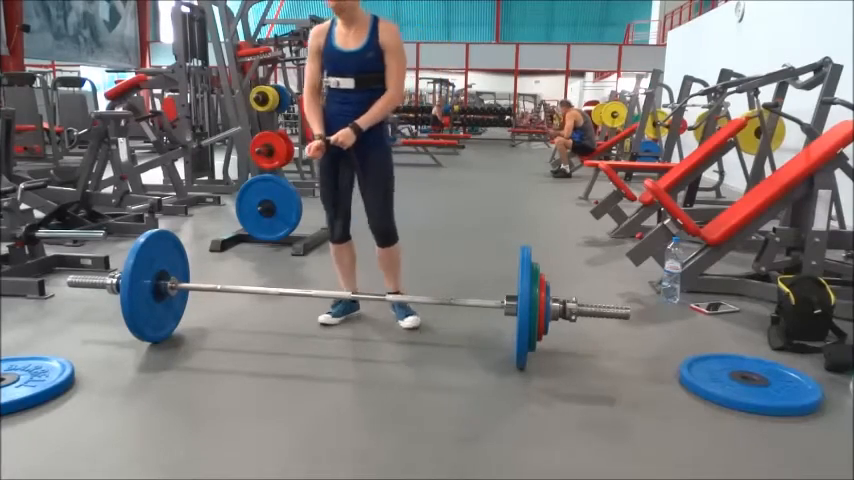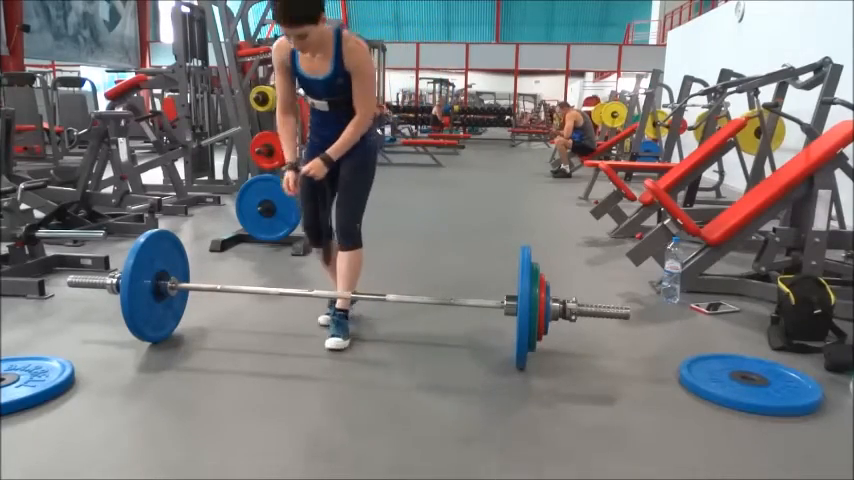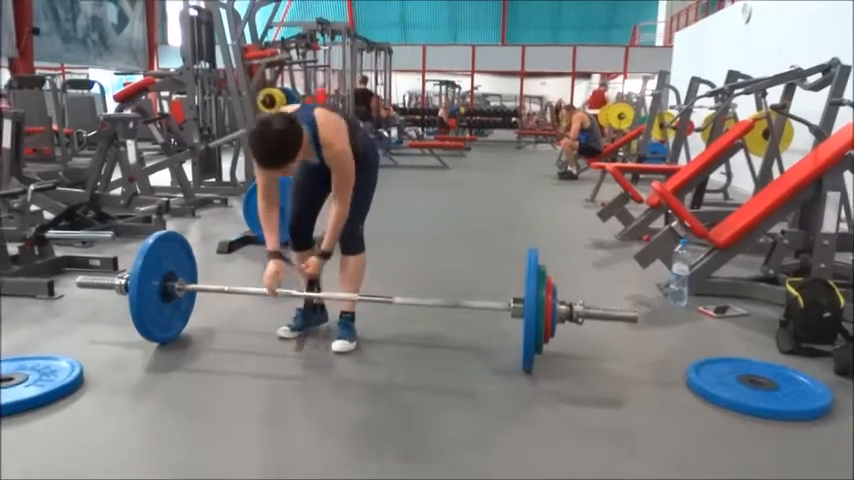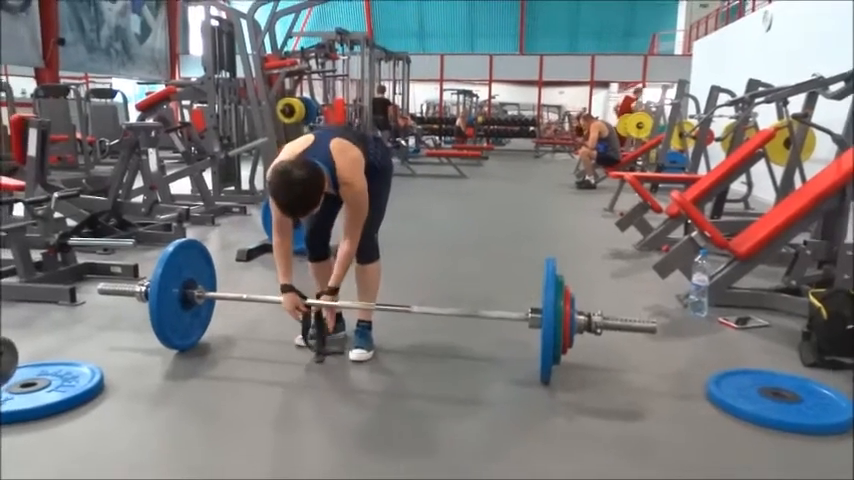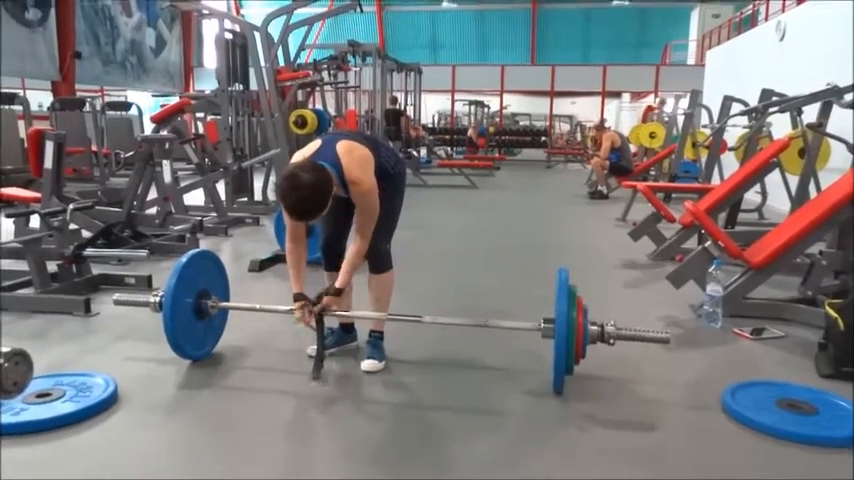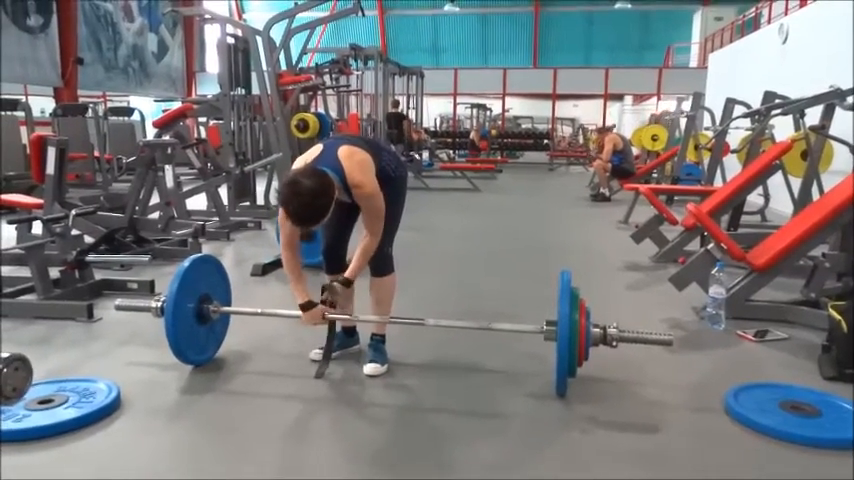
dt=0.5s
person 1, frame 1
left shoulder: (385, 32)
right shoulder: (319, 34)
left elbow: (395, 92)
right elbow: (311, 93)
left wrist: (356, 128)
right wrist: (318, 134)
left hip: (371, 140)
right hip: (332, 141)
left knee: (381, 223)
right knee: (336, 224)
left ankle: (395, 297)
right ankle: (349, 297)
person 1, frame 2
left shoulder: (352, 49)
right shoulder: (282, 51)
left elbow: (365, 115)
right elbow: (286, 111)
left wrist: (327, 160)
right wrist: (291, 163)
left hip: (357, 144)
right hip: (318, 140)
left knee: (347, 227)
right knee: (313, 225)
left ankle: (341, 313)
right ankle: (343, 291)
person 1, frame 3
left shoulder: (333, 143)
right shoulder: (267, 141)
left elbow: (341, 203)
right elbow: (267, 202)
left wrist: (323, 254)
right wrist: (273, 256)
left hip: (358, 160)
right hip: (316, 163)
left knee: (349, 232)
right knee: (297, 229)
left ankle: (347, 318)
right ankle: (313, 308)
person 1, frame 4
left shoulder: (351, 180)
right shoulder: (278, 175)
left elbow: (351, 240)
right elbow: (281, 234)
left wrist: (330, 291)
right wrist: (286, 287)
left hip: (372, 166)
right hip: (323, 162)
left knee: (365, 241)
right knee: (313, 238)
left ankle: (364, 326)
right ankle: (335, 319)
person 1, frame 5
left shoulder: (360, 181)
right shoulder: (294, 181)
left elbow: (362, 239)
right elbow: (295, 242)
left wrist: (337, 290)
right wrist: (298, 295)
left hip: (384, 174)
right hip: (338, 174)
left knee: (376, 249)
right knee: (330, 248)
left ankle: (376, 337)
right ankle: (345, 329)
person 1, frame 6
left shoulder: (363, 184)
right shoulder: (294, 187)
left elbow: (373, 236)
right elbow: (288, 248)
left wrist: (346, 281)
right wrist: (305, 302)
left hip: (386, 177)
right hip: (339, 178)
left knee: (380, 252)
right knee: (331, 251)
left ankle: (378, 340)
right ankle: (348, 333)
